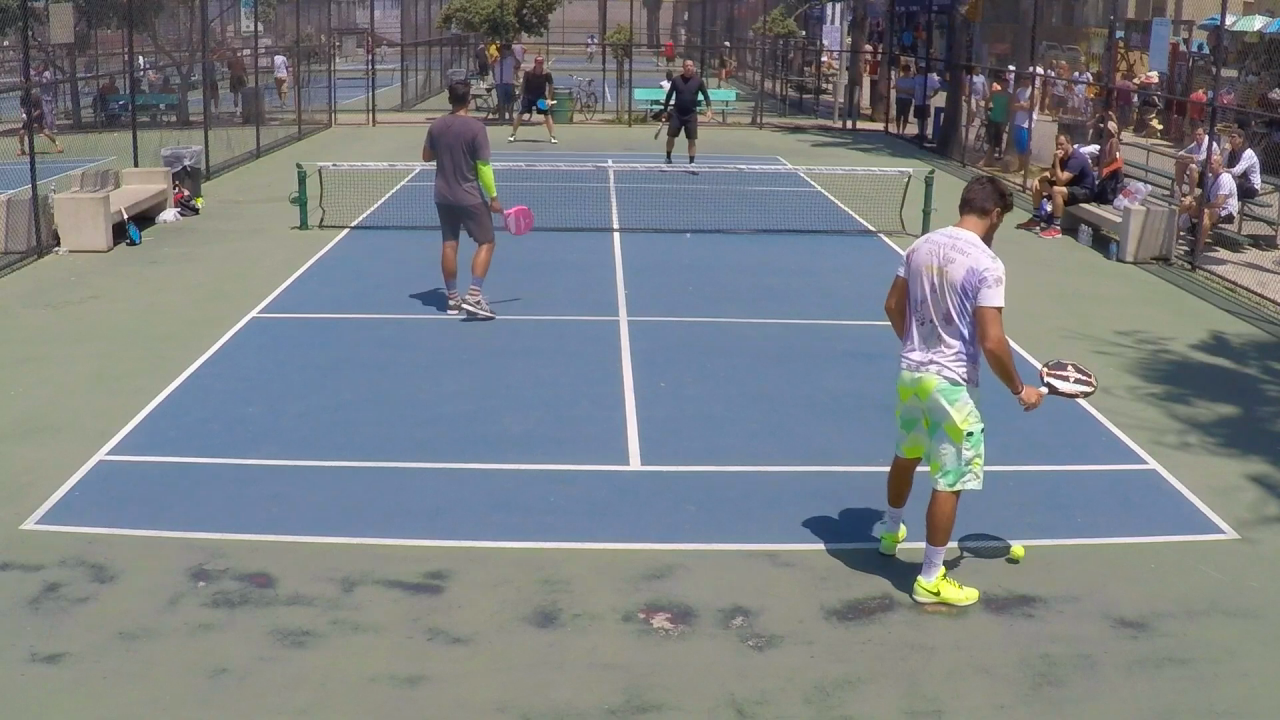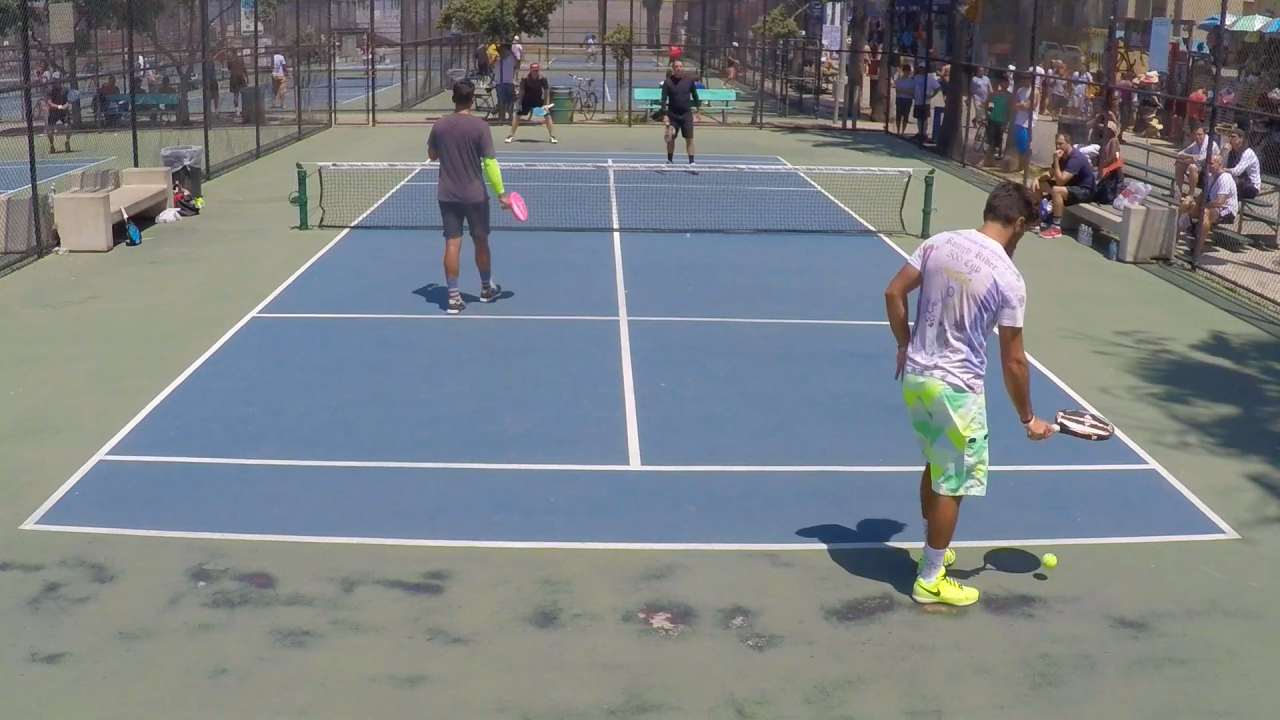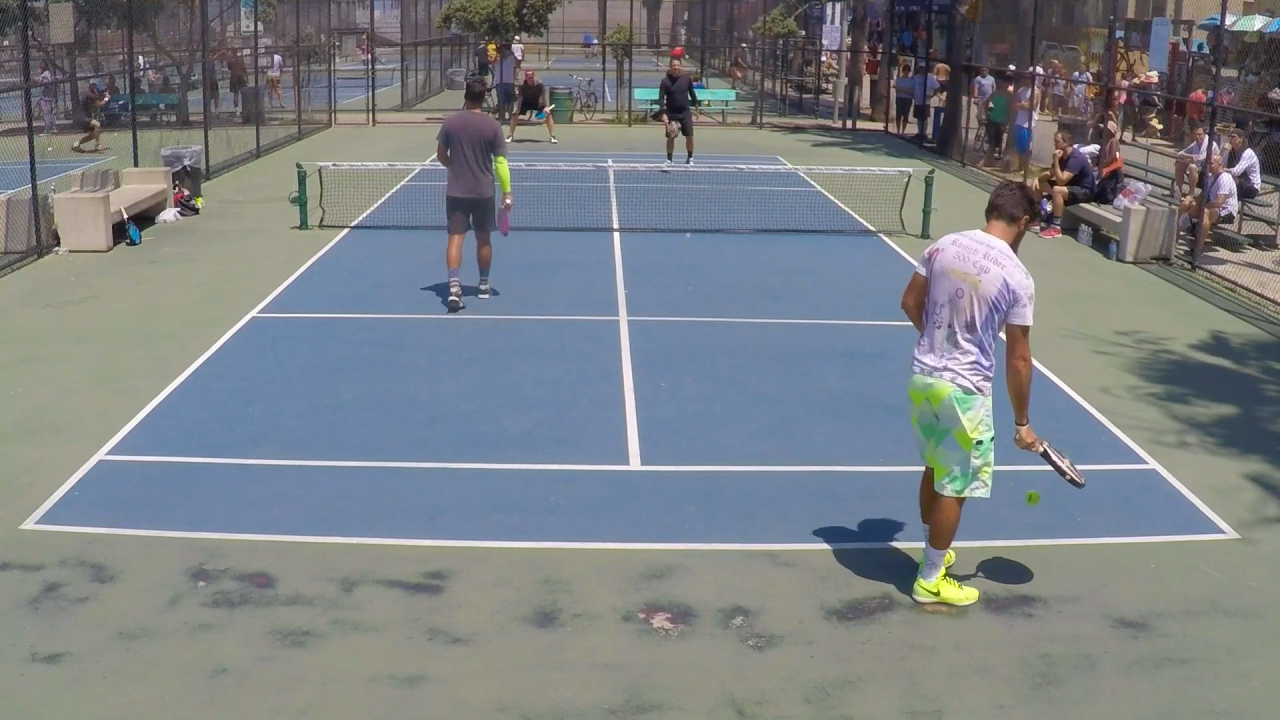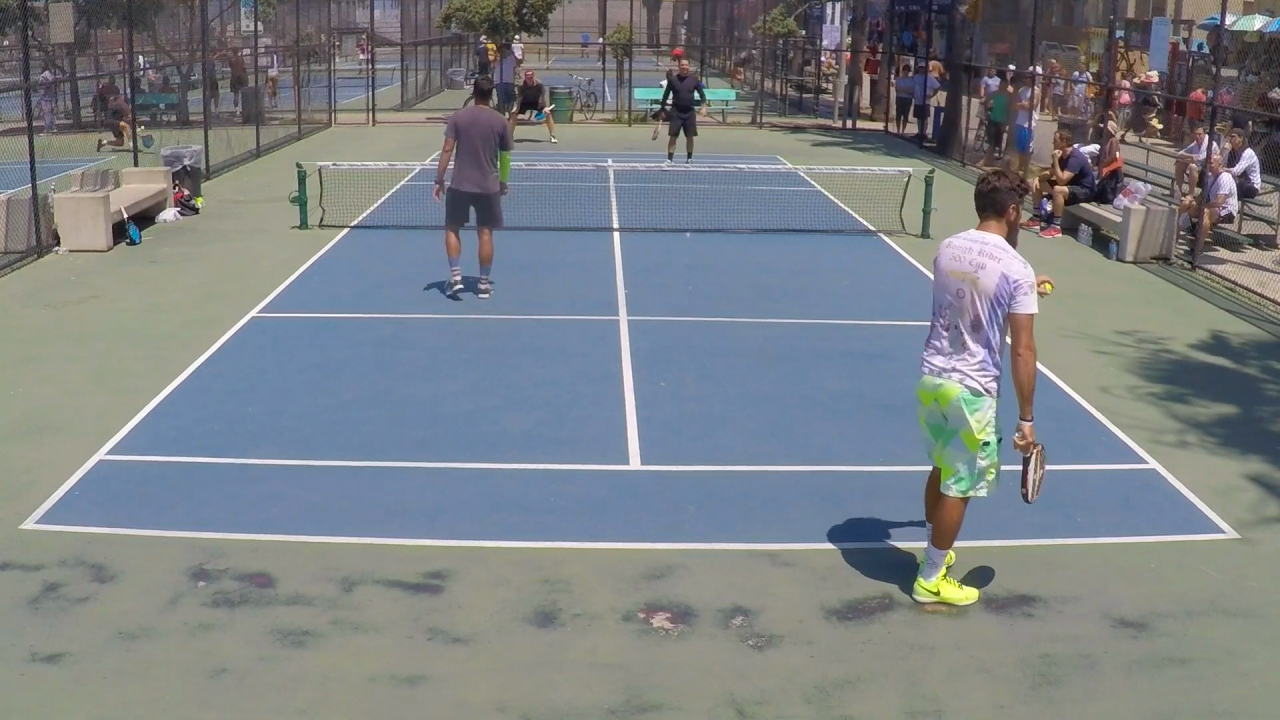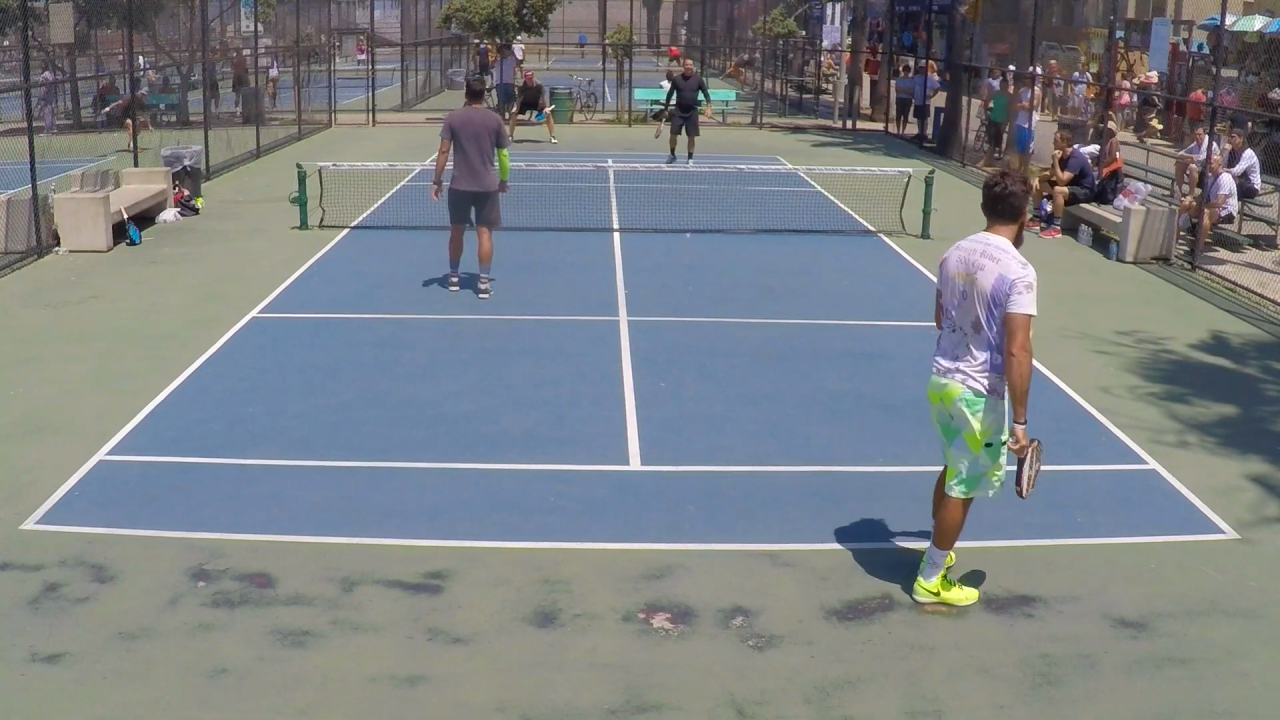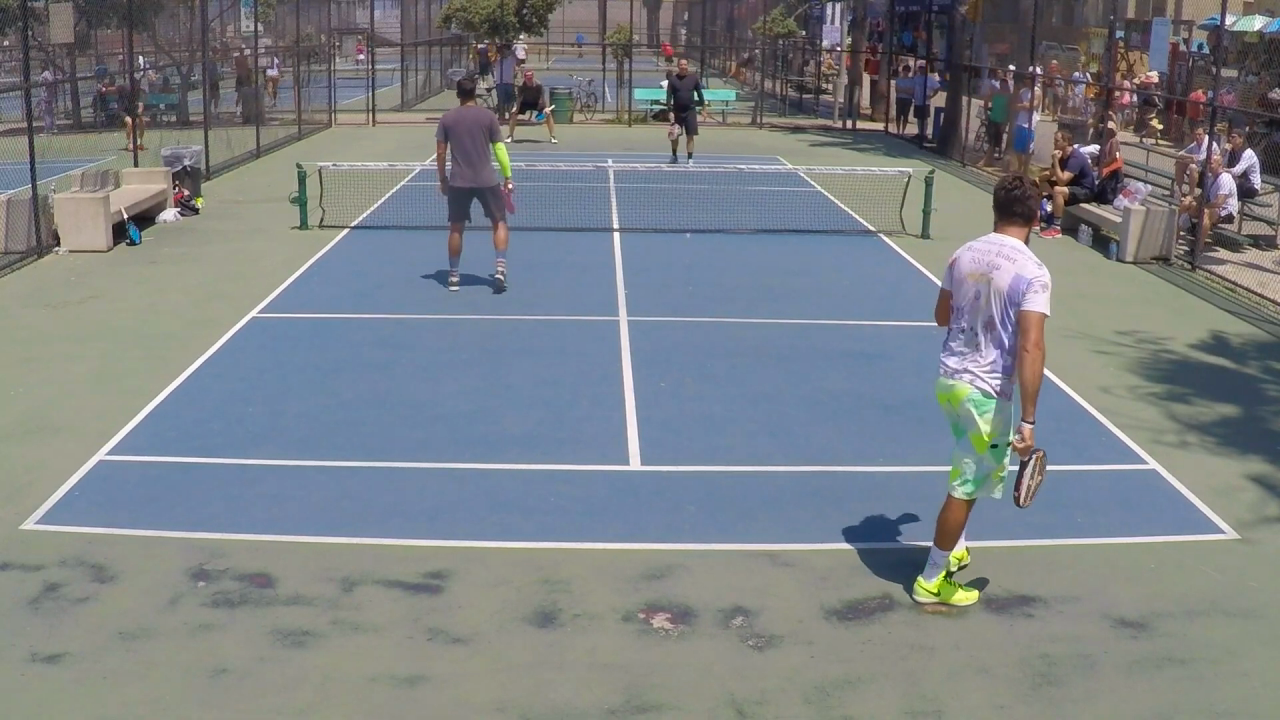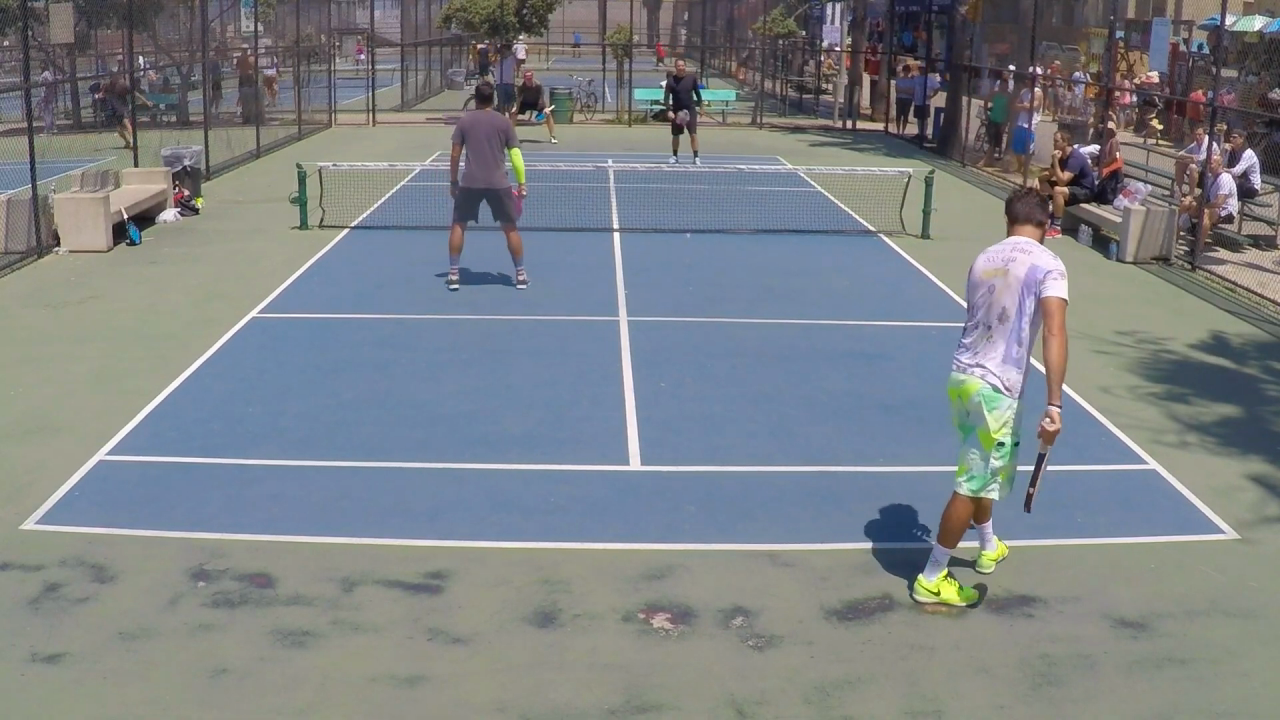
dt=0.3s
person 1, frame 1
left shoulder: (920, 245)
right shoulder: (986, 264)
left elbow: (894, 306)
right elbow: (991, 343)
right wrist: (1019, 389)
left hip: (909, 372)
right hip: (950, 382)
left knee: (906, 455)
right knee: (949, 482)
left ankle: (889, 531)
right ankle: (931, 580)
person 1, frame 2
left shoulder: (938, 243)
right shoulder: (1008, 278)
left elbow: (894, 292)
right elbow: (1013, 361)
left wrist: (905, 346)
right wrist: (1028, 419)
left hip: (915, 376)
right hip: (956, 388)
left knee: (934, 468)
right knee: (951, 486)
left ankle: (933, 553)
right ankle: (930, 580)
person 1, frame 3
left shoulder: (943, 246)
right shoulder: (1017, 277)
left elbow: (910, 302)
right elbow: (1018, 360)
right wrist: (1022, 422)
left hip: (922, 378)
right hip: (964, 390)
left knee: (935, 470)
right knee: (954, 487)
left ankle: (934, 553)
right ankle: (930, 580)
person 1, frame 4
left shoulder: (946, 248)
right shoulder: (1016, 269)
right elbow: (1022, 350)
right wrist: (1026, 417)
left hip: (931, 378)
right hip: (972, 391)
left knee: (942, 471)
right knee: (959, 487)
left ankle: (935, 552)
right ankle: (930, 580)
person 1, frame 5
left shoulder: (954, 253)
right shoulder: (1018, 271)
right elbow: (1017, 352)
right wrist: (1020, 421)
left hip: (941, 379)
right hip: (978, 392)
left knee: (952, 473)
right knee: (962, 489)
left ankle: (937, 554)
right ankle: (930, 580)
person 1, frame 6
left shoulder: (963, 254)
right shoulder: (1032, 272)
right elbow: (1030, 349)
right wrist: (1028, 420)
left hip: (949, 377)
right hip: (986, 391)
left knee: (967, 477)
right knee: (966, 488)
left ankle: (955, 549)
right ankle: (930, 580)
person 1, frame 7
left shoulder: (983, 260)
right shoulder: (1048, 264)
right elbow: (1054, 334)
right wrist: (1054, 404)
left hip: (960, 375)
right hip: (996, 389)
left knee: (978, 474)
right knee: (971, 487)
left ankle: (990, 549)
right ankle: (931, 579)
person 2, frame 1
left shoulder: (436, 125)
right shoulder: (476, 127)
left elbow: (427, 156)
right elbow: (483, 167)
right wrist: (493, 197)
left hip: (443, 196)
right hip: (470, 196)
left knee: (449, 245)
right knee: (486, 242)
left ankle: (452, 298)
right ankle: (474, 296)
person 2, frame 2
left shoulder: (440, 125)
right shoulder: (480, 126)
left elbow: (432, 156)
right elbow: (489, 163)
right wrist: (501, 193)
left hip: (447, 195)
right hip: (475, 195)
left knee: (452, 244)
right knee: (481, 242)
left ankle: (453, 297)
right ankle: (487, 288)
person 2, frame 3
left shoulder: (450, 122)
right shoulder: (492, 125)
left elbow: (441, 156)
right elbow: (500, 161)
right wrist: (507, 191)
left hip: (456, 190)
right hip: (483, 191)
left knee: (455, 238)
right knee: (483, 238)
left ankle: (454, 287)
right ankle: (484, 285)
person 2, frame 4
left shoulder: (458, 117)
right shoulder: (501, 122)
left elbow: (447, 150)
right elbow: (505, 157)
left wrist: (439, 180)
right wrist: (503, 182)
left hip: (459, 185)
right hip: (489, 187)
left knee: (452, 229)
right knee: (485, 234)
left ankle: (456, 276)
right ankle: (484, 284)
person 2, frame 5
left shoulder: (453, 118)
right shoulder: (495, 120)
left elbow: (444, 152)
right elbow: (503, 154)
left wrist: (437, 181)
right wrist: (504, 179)
left hip: (459, 185)
right hip: (487, 186)
left knee: (457, 231)
right knee: (484, 234)
left ankle: (454, 277)
right ankle: (484, 283)
person 2, frame 6
left shoulder: (447, 118)
right shoulder: (488, 116)
left elbow: (440, 153)
right elbow: (499, 149)
left wrist: (442, 179)
right wrist: (508, 177)
left hip: (458, 182)
right hip: (487, 181)
left knee: (456, 229)
right knee: (499, 224)
left ankle: (453, 276)
right ankle: (500, 268)
person 2, frame 7
left shoulder: (464, 121)
right shoulder: (504, 122)
left elbow: (455, 155)
right elbow: (515, 154)
left wrist: (453, 182)
right wrist: (522, 183)
left hip: (470, 183)
right hip: (499, 184)
left knee: (458, 226)
right knee: (510, 228)
left ankle: (453, 275)
right ankle: (521, 275)
